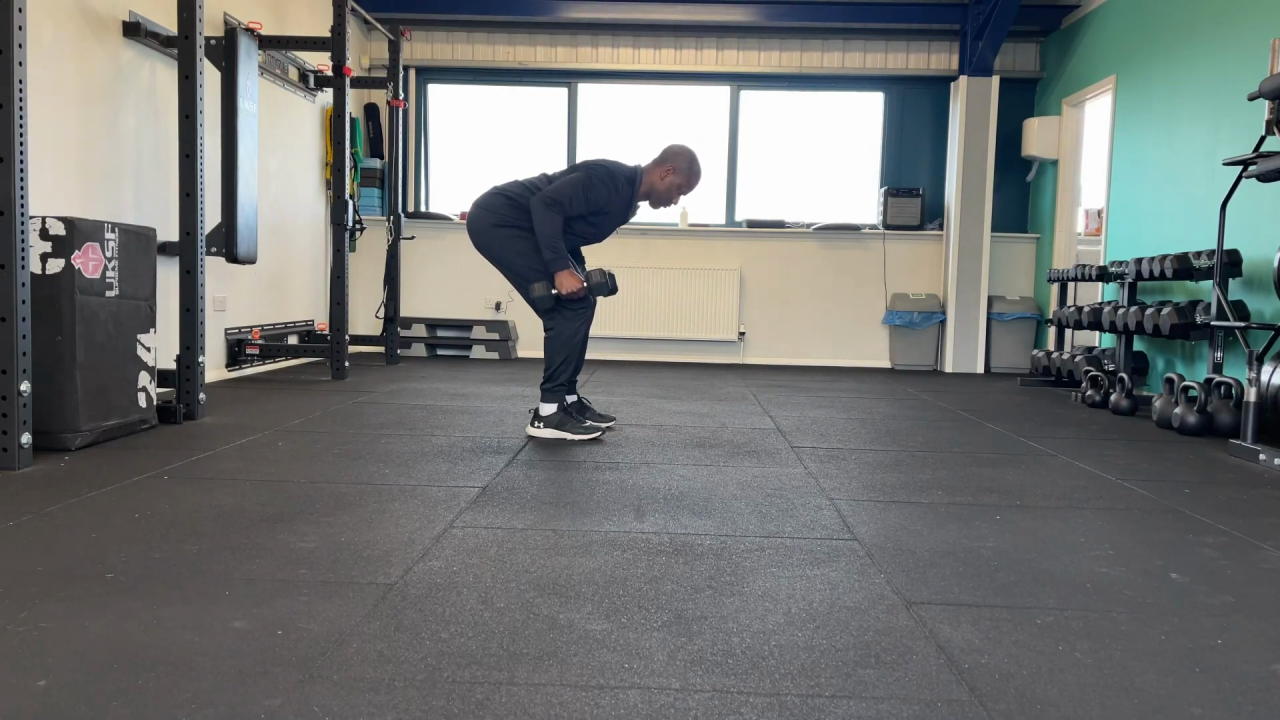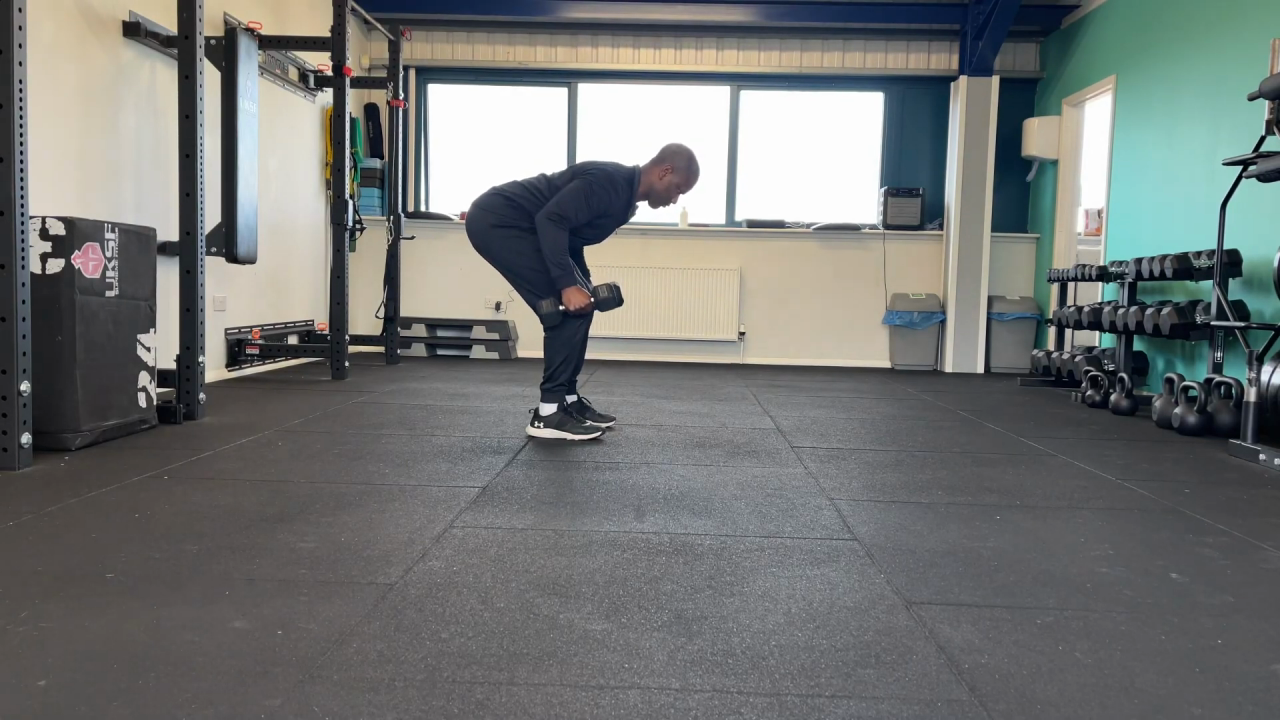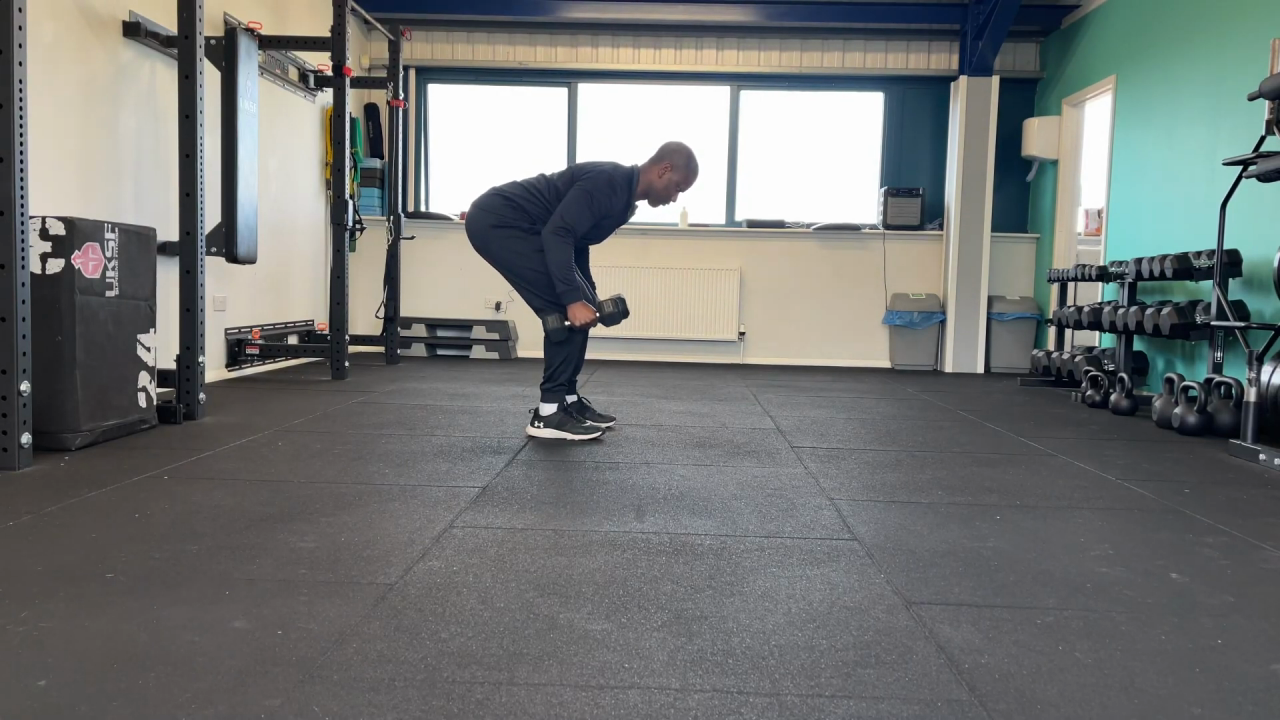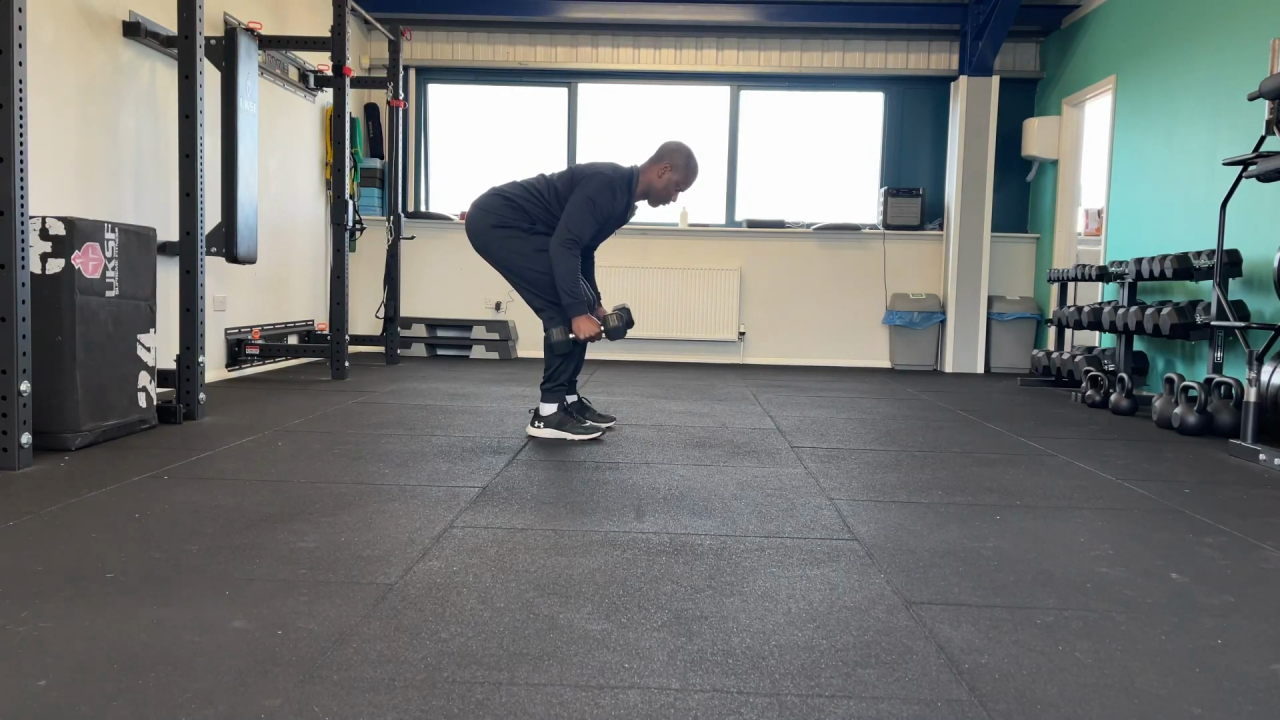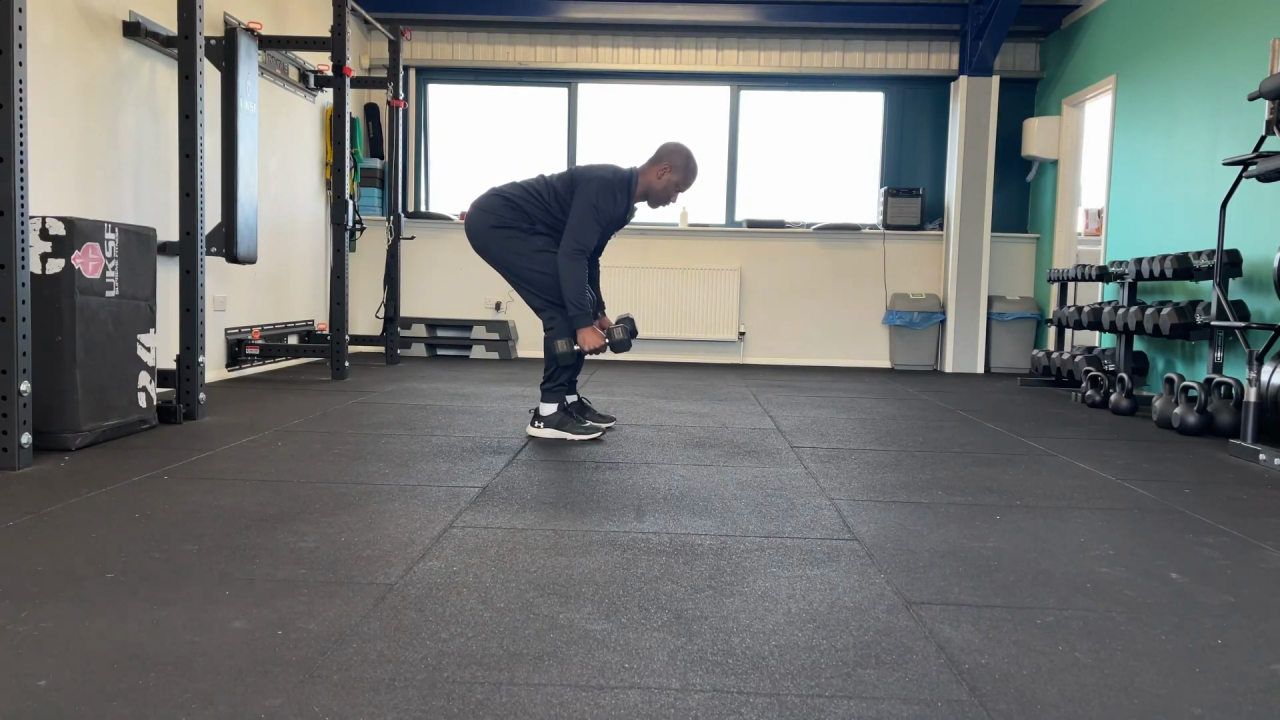
dt=0.2s
person 1, frame 1
left shoulder: (625, 197)
right shoulder: (612, 180)
right elbow: (545, 203)
left wrist: (579, 274)
right wrist: (561, 269)
left hip: (509, 224)
right hip: (497, 219)
left knee: (579, 305)
right knee: (571, 308)
left ankle: (567, 400)
right ankle: (549, 414)
person 1, frame 2
left shoulder: (624, 197)
right shoulder: (611, 182)
left elbow: (569, 226)
right elbow: (550, 218)
left wrist: (583, 284)
right wrist: (567, 285)
left hip: (508, 224)
right hip: (496, 220)
left knee: (578, 306)
right knee: (569, 309)
left ankle: (567, 401)
right ankle: (549, 414)
person 1, frame 3
left shoulder: (623, 196)
right shoulder: (609, 183)
left elbow: (575, 238)
right elbow: (556, 232)
left wrist: (589, 296)
right wrist: (573, 299)
left hip: (507, 224)
right hip: (497, 222)
left knee: (579, 306)
right knee: (566, 310)
left ankle: (567, 400)
right ankle: (549, 413)
person 1, frame 4
left shoulder: (622, 196)
right shoulder: (608, 185)
left elbow: (581, 246)
right elbow: (564, 244)
left wrist: (593, 303)
right wrist: (578, 312)
left hip: (508, 224)
right hip: (497, 222)
left knee: (578, 306)
right knee: (566, 311)
left ankle: (567, 400)
right ankle: (549, 413)
person 1, frame 5
left shoulder: (622, 198)
right shoulder: (606, 186)
left elbow: (587, 255)
right elbow: (571, 253)
left wrist: (597, 312)
right wrist: (584, 325)
left hip: (506, 224)
right hip: (496, 222)
left knee: (574, 306)
right knee: (566, 310)
left ankle: (567, 400)
right ankle: (549, 413)
